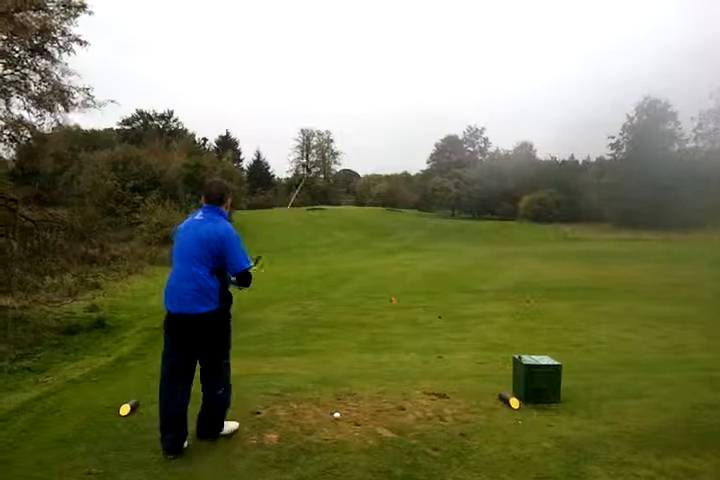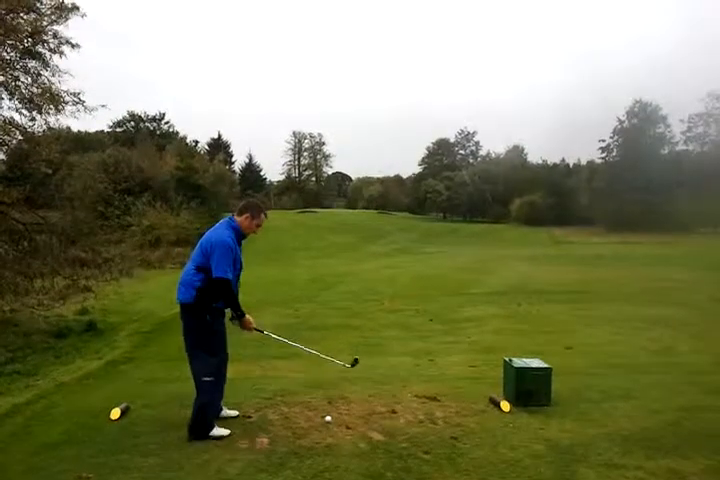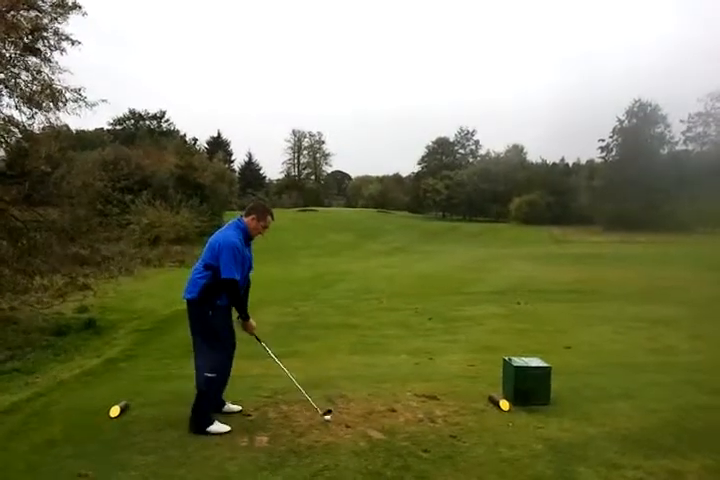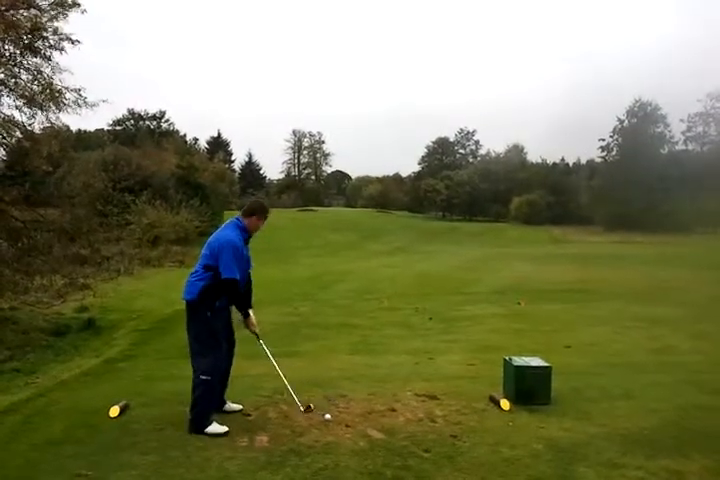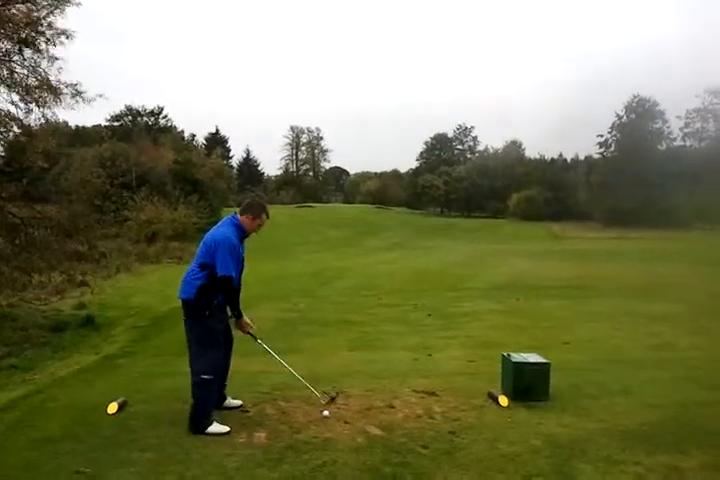
dt=1s
person 1, frame 1
left shoulder: (184, 226)
right shoulder: (225, 231)
right elbow: (242, 277)
right wrist: (243, 277)
left hip: (177, 309)
right hip: (209, 311)
left knee: (175, 375)
right knee: (215, 372)
left ankle: (172, 439)
right ankle: (210, 426)
person 1, frame 2
left shoulder: (228, 233)
right shoulder: (224, 239)
left elbow: (228, 280)
right elbow: (222, 283)
left wrist: (235, 311)
right wrist: (240, 315)
left hip: (207, 303)
right hip: (199, 305)
left knee: (215, 357)
right knee: (211, 360)
left ankle: (212, 407)
right ankle: (202, 423)
person 1, frame 3
left shoulder: (241, 237)
right shoulder: (230, 240)
left elbow: (242, 279)
right elbow: (230, 283)
left wrist: (243, 313)
right wrist: (245, 317)
left hip: (218, 301)
right hip: (204, 301)
left knee: (225, 349)
right knee: (212, 356)
left ankle: (215, 401)
right ankle: (202, 419)
person 1, frame 4
left shoulder: (238, 235)
right shoulder: (230, 240)
left elbow: (244, 276)
right elbow: (231, 283)
left wrist: (249, 309)
right wrist: (245, 316)
left hip: (216, 301)
right hip: (203, 302)
left knee: (225, 349)
right knee: (210, 357)
left ankle: (216, 400)
right ankle: (200, 420)
person 1, frame 5
left shoulder: (233, 231)
right shoulder: (226, 238)
left elbow: (232, 279)
right elbow: (226, 281)
left wrist: (235, 313)
right wrist: (238, 315)
left hip: (211, 298)
right hip: (200, 300)
left knee: (223, 345)
right knee: (207, 357)
left ankle: (216, 397)
right ankle: (200, 420)
